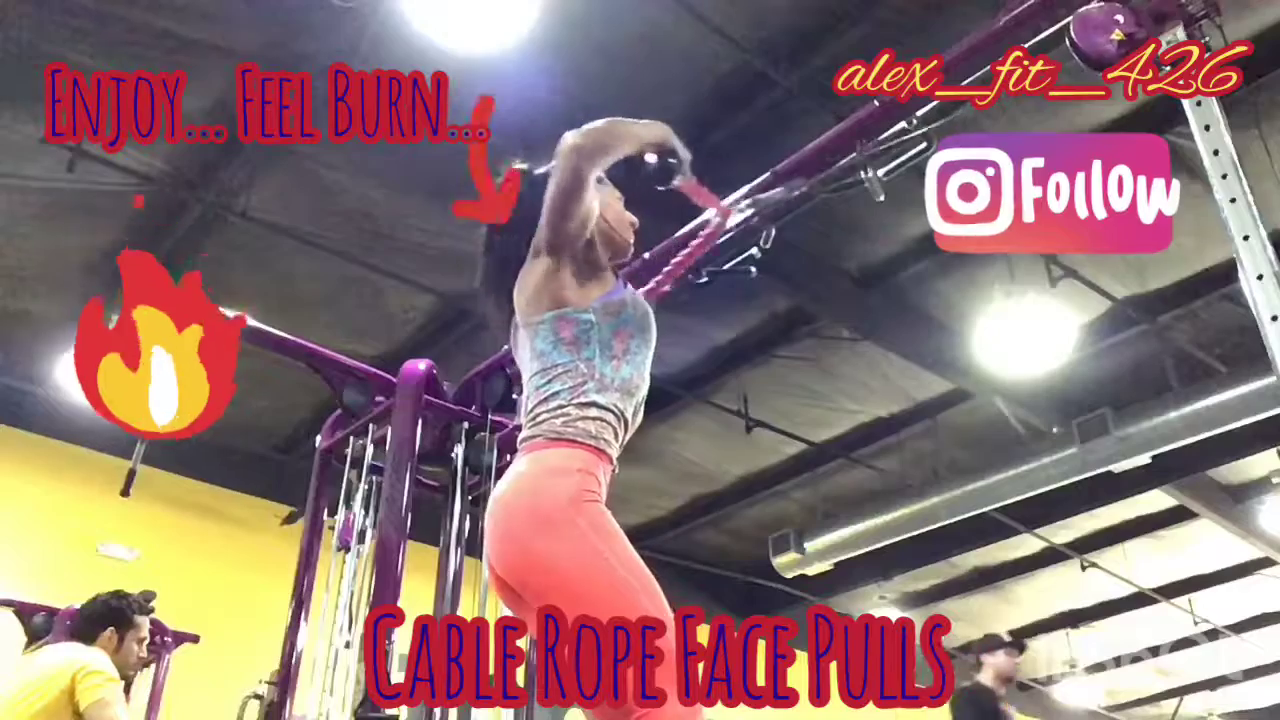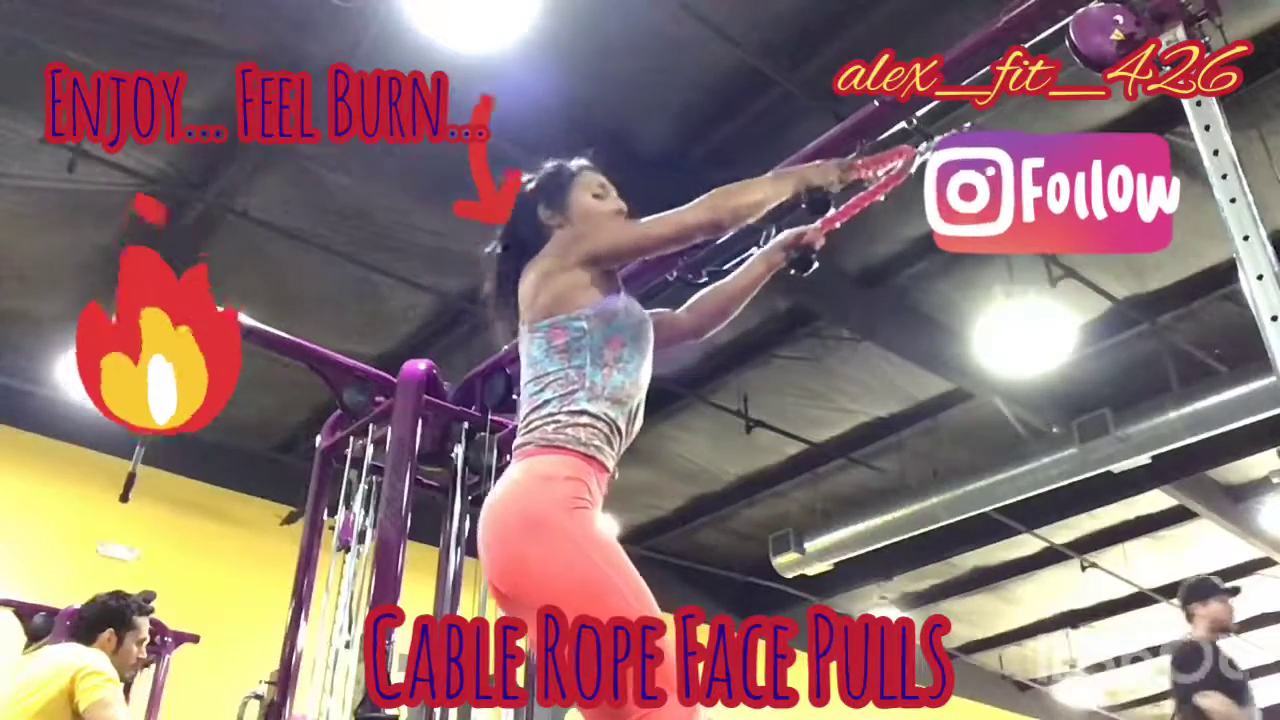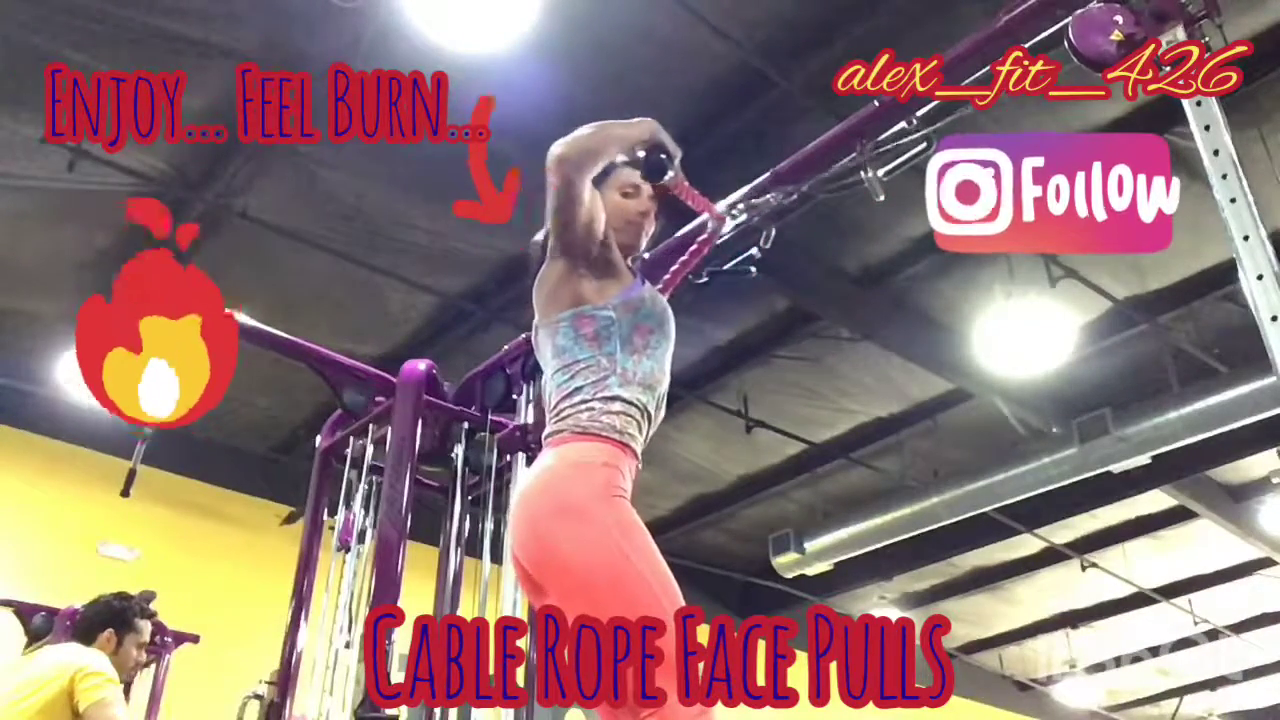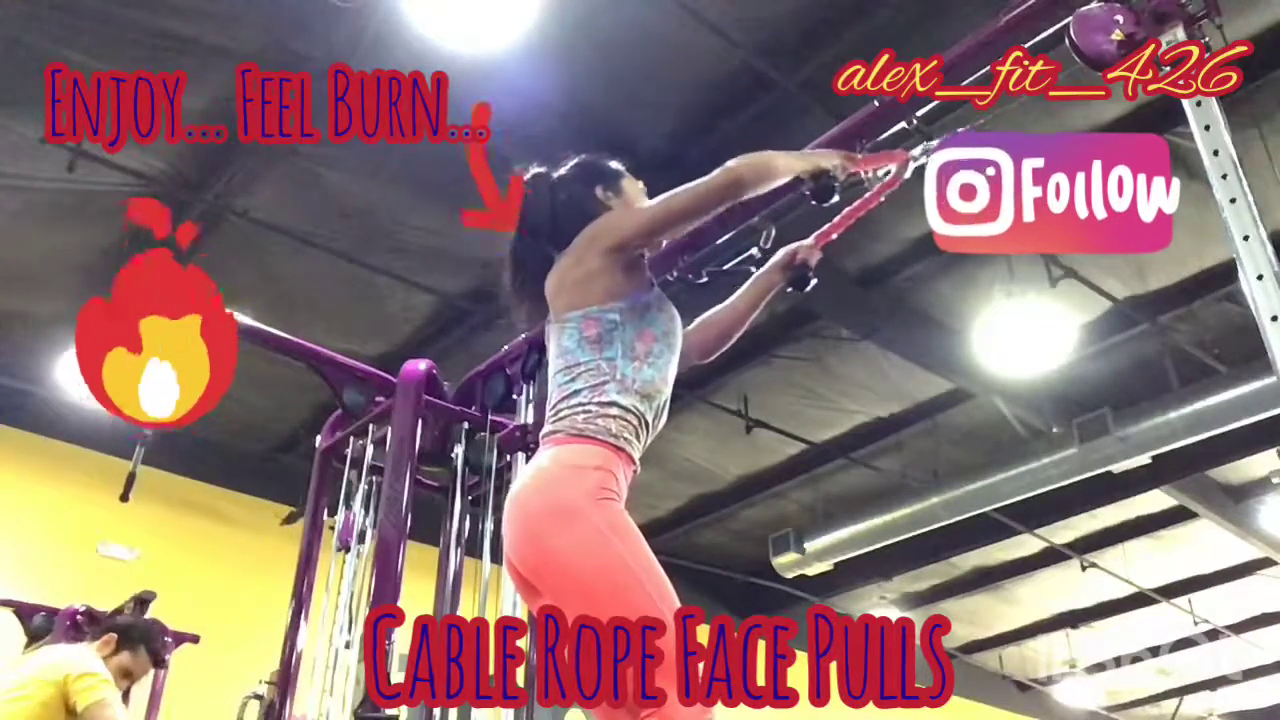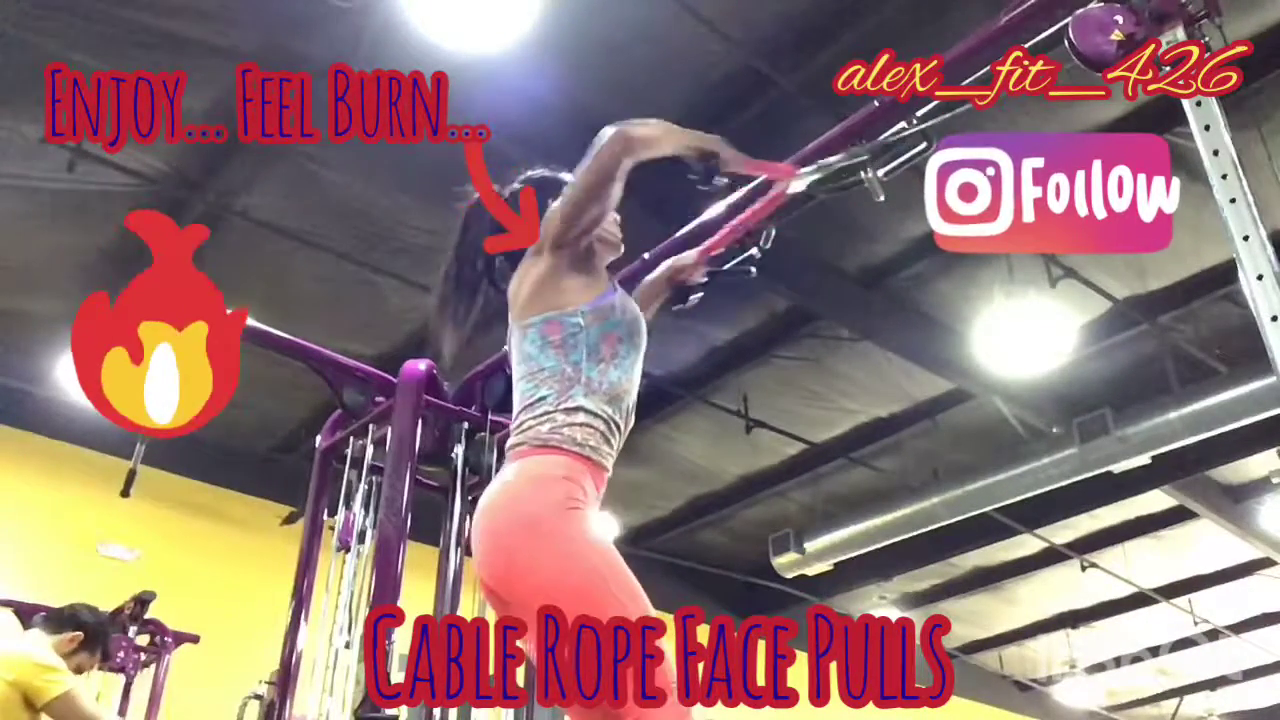
dt=1s
person 1, frame 1
left shoulder: (563, 292)
right shoulder: (562, 253)
right elbow: (578, 150)
left wrist: (620, 313)
right wrist: (655, 134)
left hip: (533, 508)
right hip: (554, 497)
person 1, frame 2
left shoulder: (597, 305)
right shoulder: (565, 254)
left elbow: (689, 321)
right elbow: (711, 215)
left wrist: (779, 251)
right wrist: (802, 177)
left hip: (535, 512)
right hip: (544, 504)
person 1, frame 3
left shoulder: (597, 295)
right shoulder: (579, 255)
right elbow: (565, 162)
left wrist: (639, 313)
right wrist: (638, 132)
left hip: (559, 501)
right hip: (578, 489)
person 1, frame 4
left shoulder: (598, 288)
right shoulder: (601, 244)
left elbow: (696, 344)
right elbow: (732, 179)
left wrist: (776, 271)
right wrist: (812, 160)
left hip: (555, 502)
right hip: (571, 493)
person 1, frame 5
left shoulder: (564, 292)
right shoulder: (557, 249)
left elbow: (613, 343)
right elbow: (621, 141)
left wrist: (662, 280)
right wrist: (703, 143)
left hip: (528, 518)
right hip: (539, 509)
